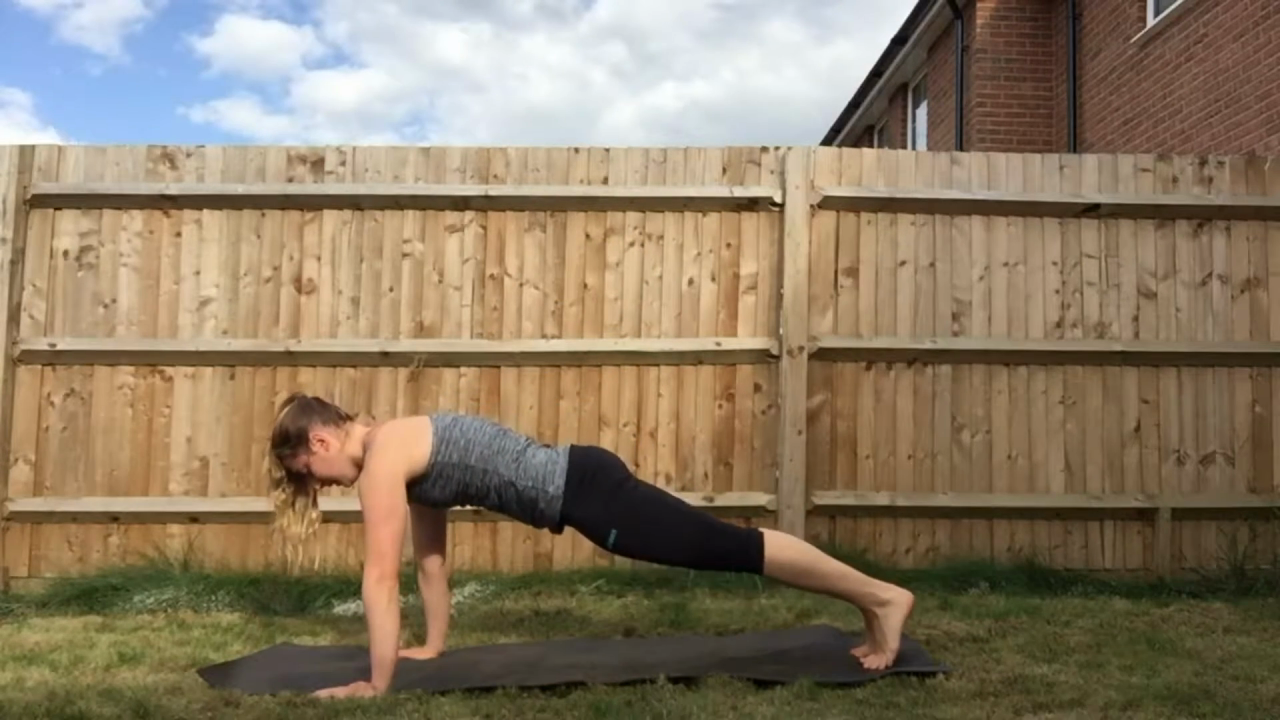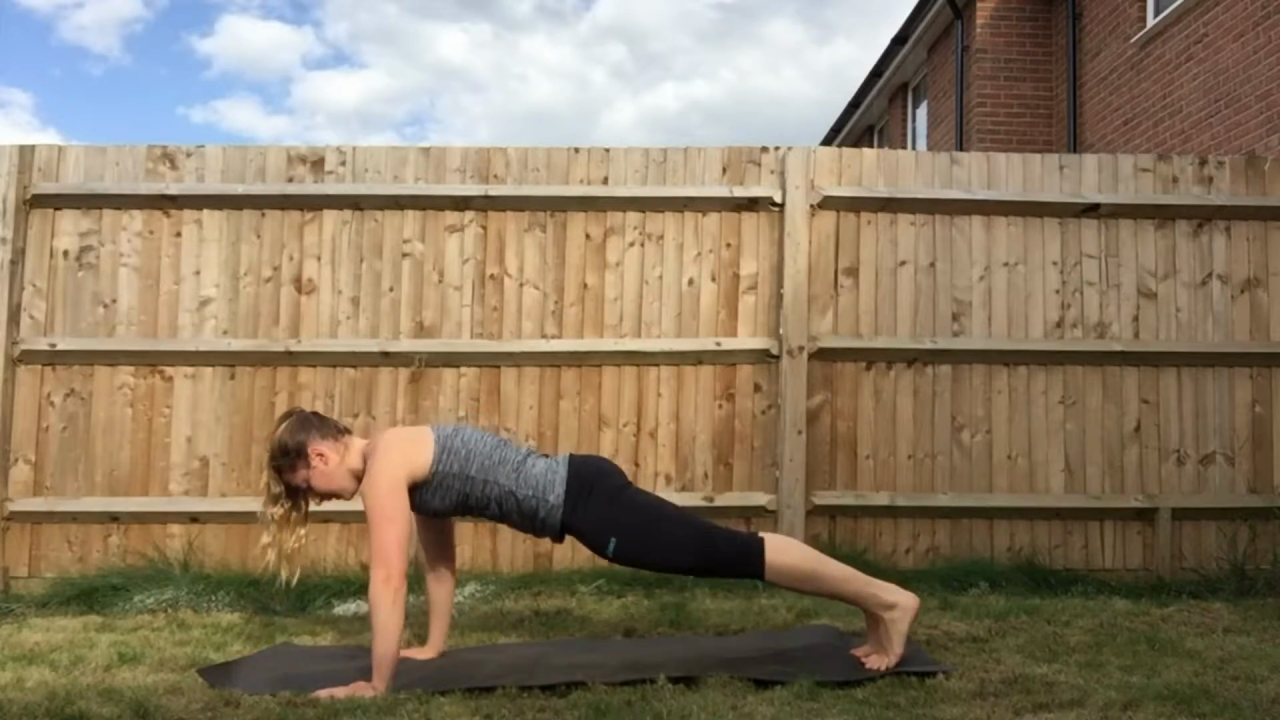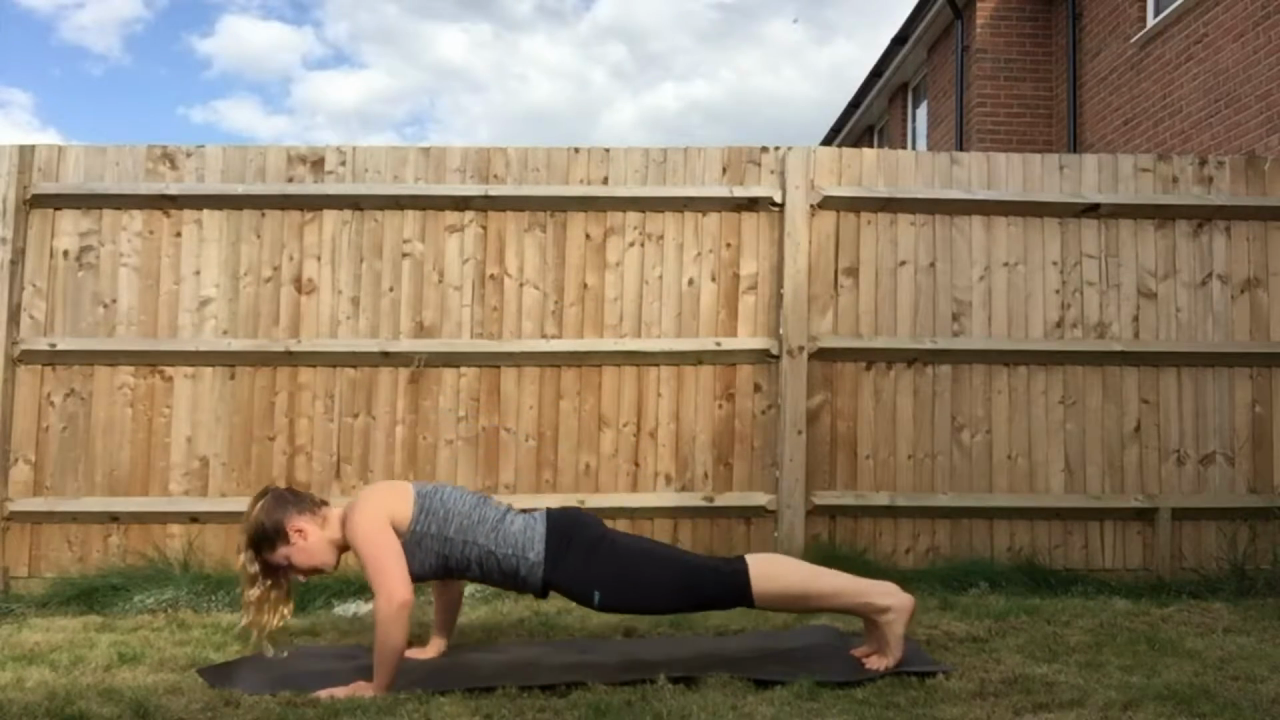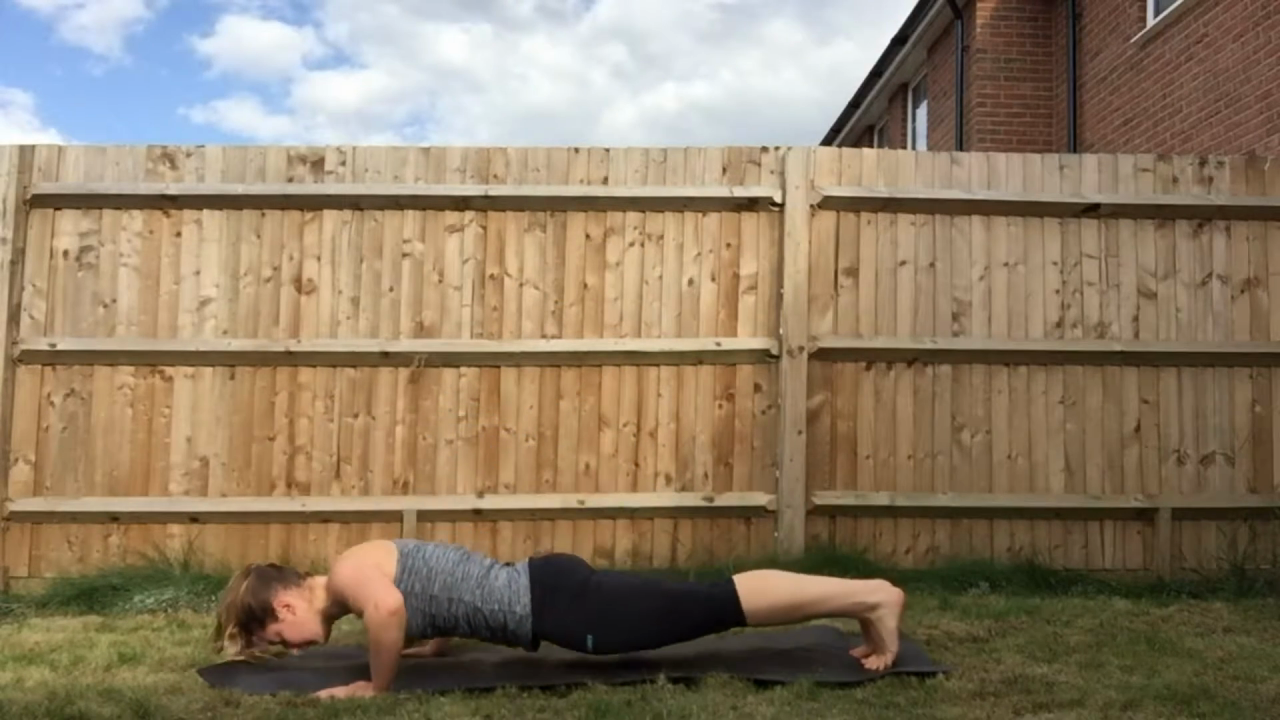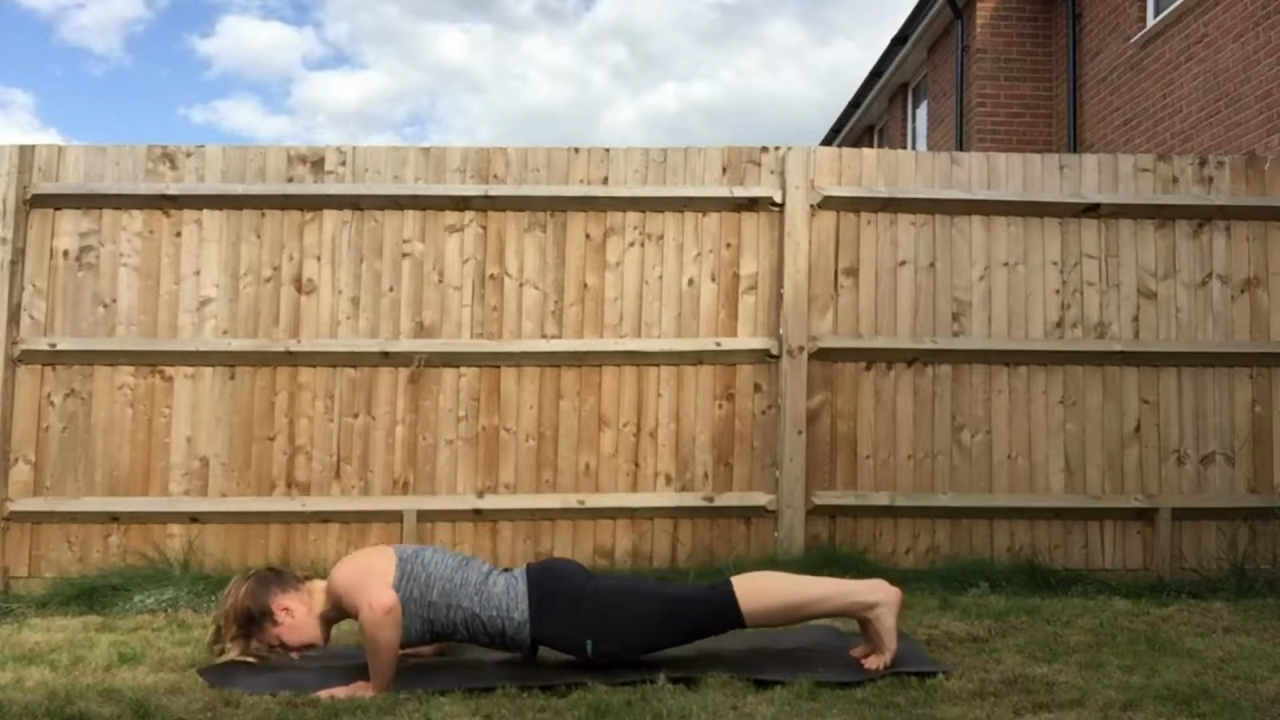
dt=0.3s
person 1, frame 1
left shoulder: (382, 455)
right shoulder: (407, 457)
left elbow: (380, 576)
right elbow: (430, 556)
left wrist: (377, 683)
right wrist: (433, 645)
left hip: (582, 492)
right hip: (576, 480)
left knee: (728, 549)
right knee: (722, 549)
left ankle: (881, 598)
right ankle: (873, 598)
person 1, frame 2
left shoulder: (381, 465)
right shoulder: (401, 460)
left elbow: (387, 580)
right elbow: (439, 555)
left wrist: (376, 683)
right wrist: (433, 645)
left hip: (583, 501)
right hip: (578, 490)
left knee: (732, 555)
right knee: (727, 555)
left ankle: (887, 600)
right ankle: (877, 599)
person 1, frame 3
left shoulder: (361, 515)
right shoulder: (383, 510)
left elbow: (396, 598)
left wrist: (376, 686)
right wrist: (434, 645)
left hip: (563, 558)
right hip: (560, 540)
left knee: (722, 582)
right knee: (717, 579)
left ankle: (881, 600)
right ankle: (874, 599)
person 1, frame 4
left shoulder: (344, 576)
right shoulder: (367, 563)
left elbow: (387, 607)
left wrist: (376, 684)
right wrist: (432, 643)
left hip: (553, 606)
right hip: (547, 587)
left knee: (711, 605)
right knee: (707, 602)
left ankle: (869, 597)
right ankle: (865, 597)
person 1, frame 5
left shoulder: (343, 578)
right shoulder: (367, 569)
left elbow: (383, 608)
left wrist: (376, 685)
right wrist: (429, 642)
left hip: (551, 612)
right hip: (546, 590)
left knee: (708, 609)
right knee: (701, 603)
left ankle: (868, 597)
right ankle: (863, 596)
